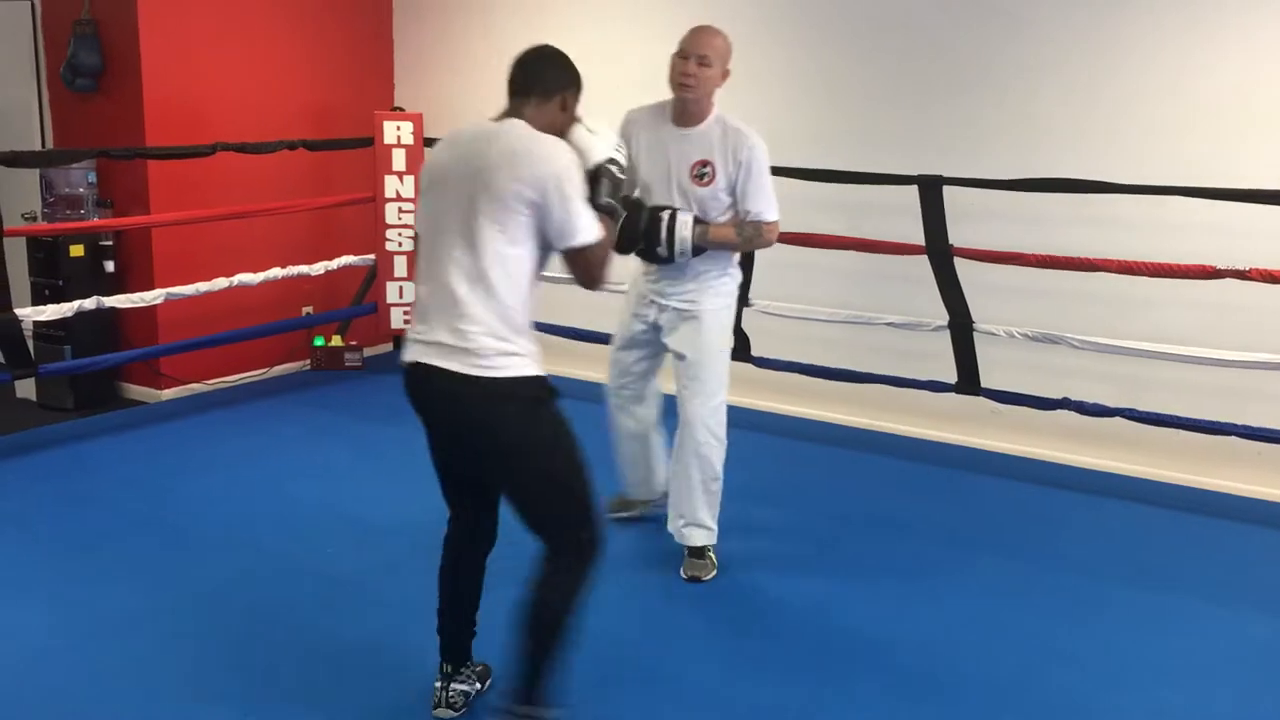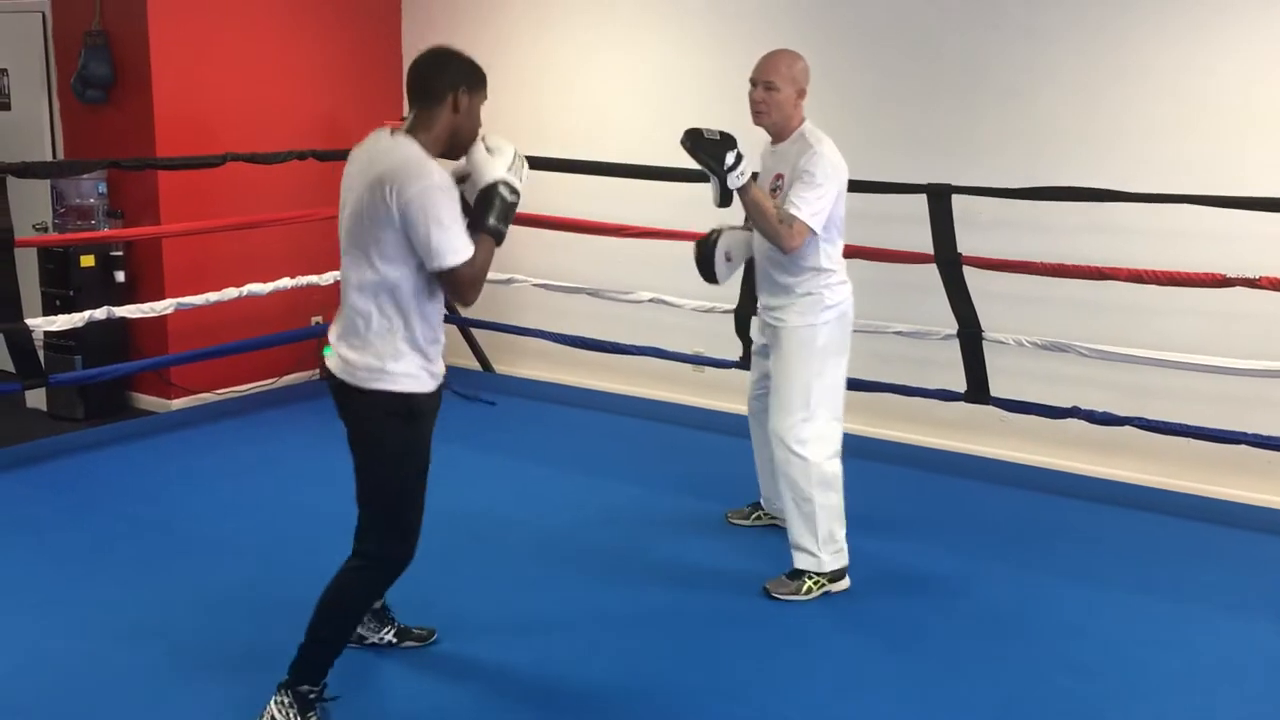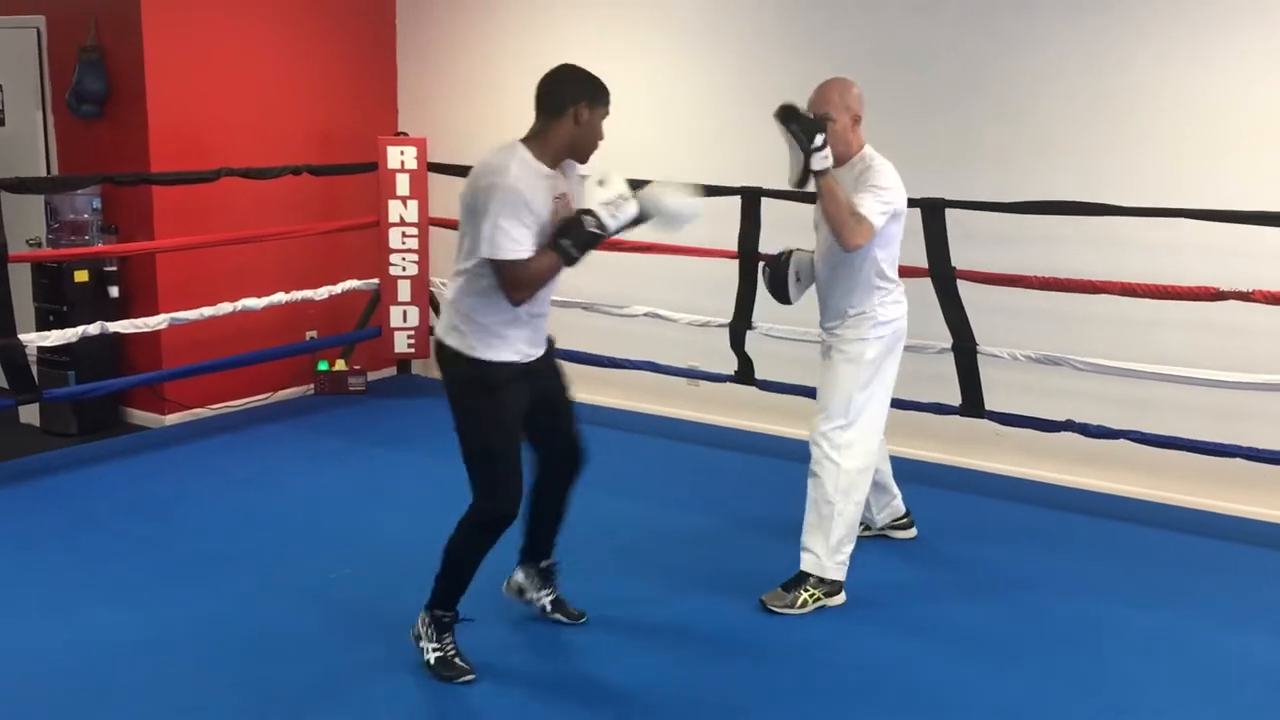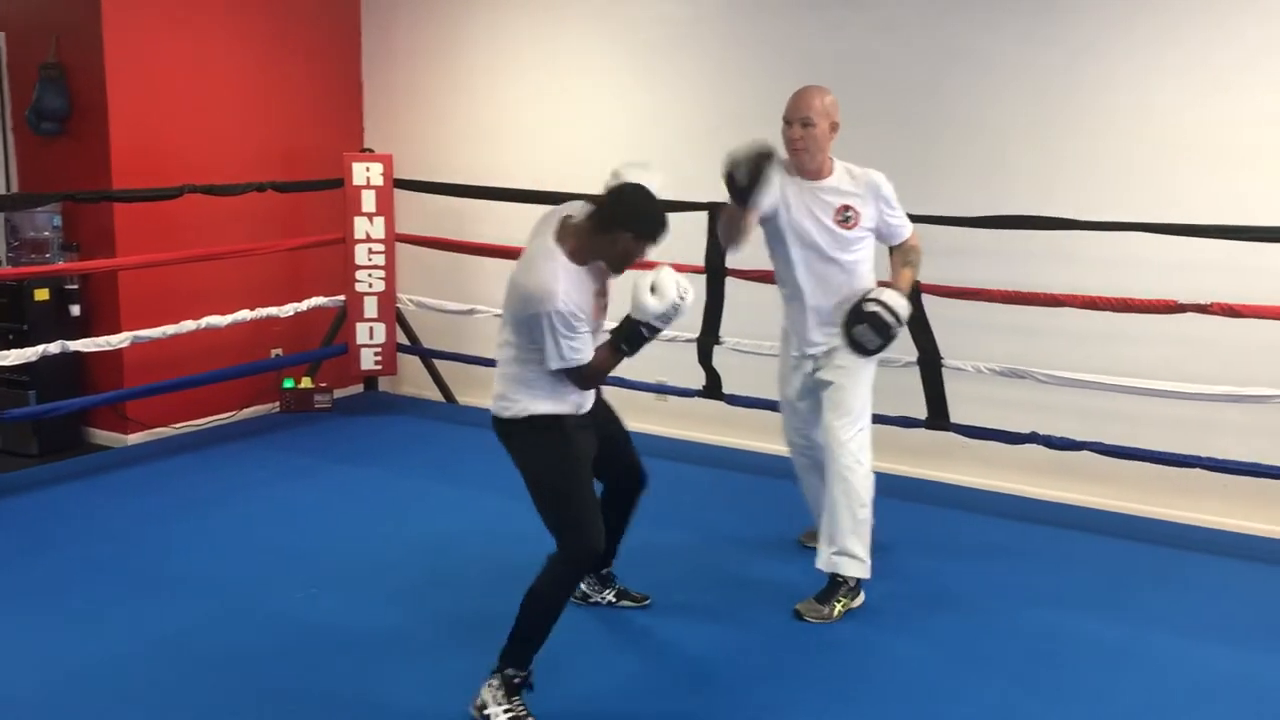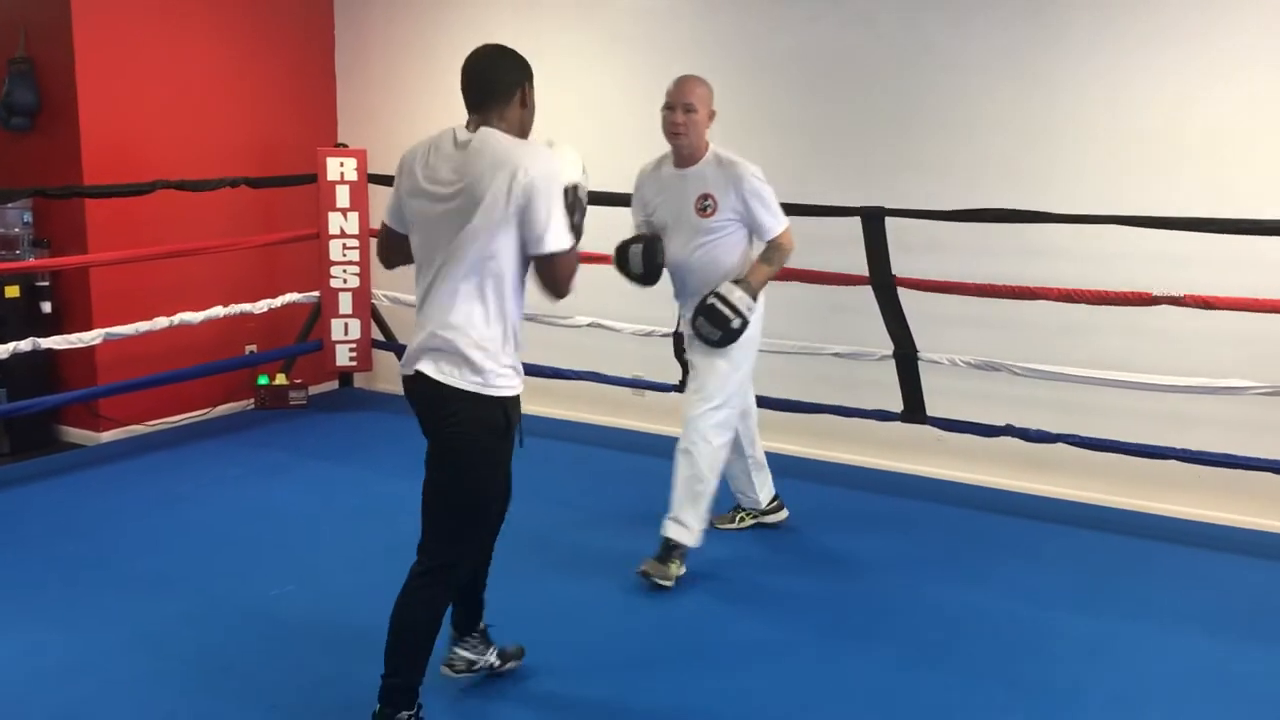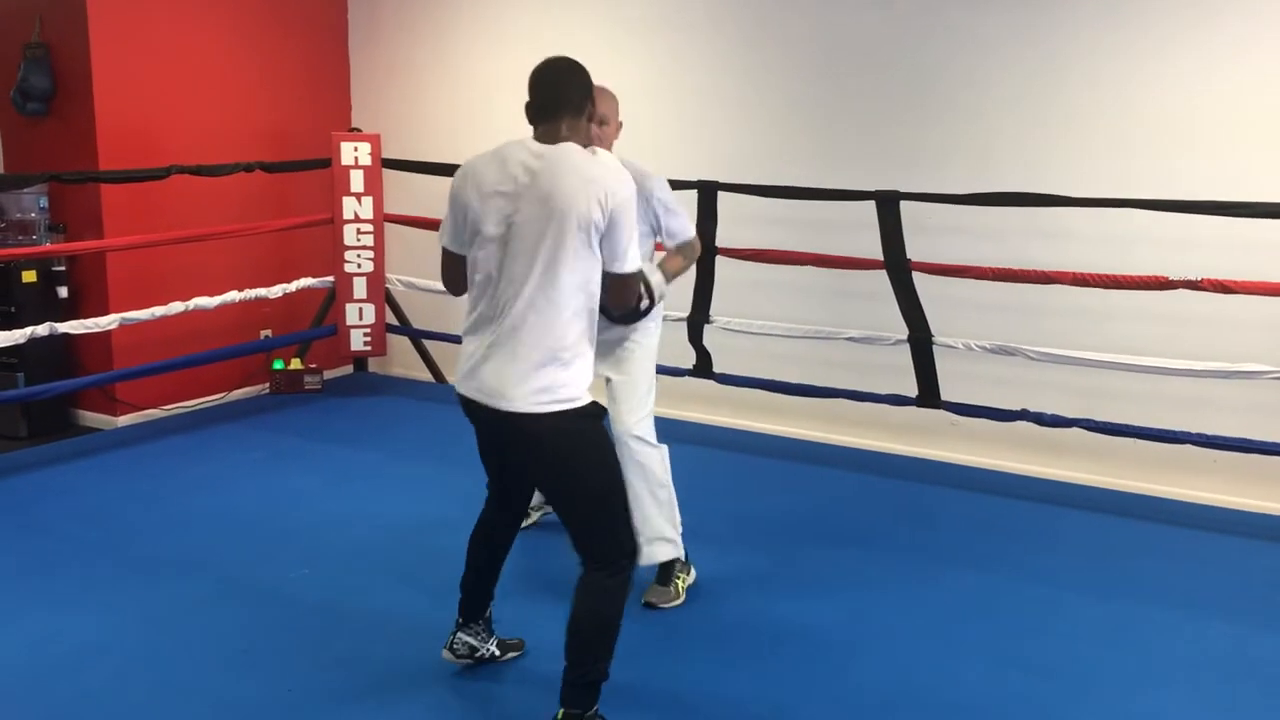
dt=0.7s
person 1, frame 1
left shoulder: (449, 151)
right shoulder: (550, 159)
right elbow: (592, 271)
right wrist: (602, 187)
left hip: (425, 364)
right hip: (494, 376)
left knee: (472, 522)
right knee: (574, 540)
person 1, frame 2
left shoulder: (374, 150)
right shoulder: (423, 178)
right elbow: (464, 286)
left wrist: (462, 193)
right wrist: (496, 202)
left hip: (379, 367)
right hip: (389, 382)
left knee: (394, 511)
right knee: (384, 546)
left ankle: (366, 616)
person 1, frame 3
left shoulder: (560, 170)
right shoulder: (504, 178)
left elbow: (564, 235)
right elbow: (517, 284)
left wrist: (659, 202)
right wrist: (586, 228)
left hip: (528, 349)
right hip: (479, 358)
left knee: (565, 457)
right knee: (498, 498)
left ankle: (534, 574)
right ankle: (436, 621)
person 1, frame 4
left shoulder: (571, 217)
right shoulder: (552, 290)
left elbow: (597, 273)
right elbow: (582, 375)
right wrist: (640, 325)
left hip: (572, 402)
right hip: (537, 415)
left knee: (628, 477)
right knee: (579, 541)
left ankle: (596, 581)
person 1, frame 5
left shoulder: (419, 157)
right shoulder: (526, 164)
left elbow: (389, 252)
right elbow: (558, 280)
right wrist: (567, 207)
left hip: (428, 370)
right hip: (477, 382)
left knee: (484, 508)
right knee: (446, 550)
left ankle: (470, 641)
person 1, frame 6
left shoulder: (476, 172)
right shoulder: (606, 178)
left elbow: (454, 276)
right elbow: (621, 299)
right wrist: (649, 281)
left hip: (479, 385)
right hip: (552, 399)
left knee: (506, 500)
right knee: (610, 556)
left ankle: (471, 630)
person 2, frame 1
left shoulder: (741, 144)
right shoulder: (638, 123)
left elbow: (766, 231)
right elbow: (621, 190)
left wrist: (693, 233)
left hip: (705, 296)
right hip: (650, 285)
left knee: (699, 414)
right knee: (625, 391)
left ankle: (697, 537)
right ankle: (647, 489)
person 2, frame 2
left shoulder: (817, 155)
right shoulder: (770, 148)
left elbow: (791, 237)
left wrist: (736, 178)
right wrist: (736, 243)
left hip: (815, 309)
right hip: (779, 306)
left knee: (799, 430)
right knee: (764, 406)
left ankle: (825, 563)
right ankle: (778, 503)
person 2, frame 3
left shoulder: (876, 175)
right shoulder: (833, 170)
left elbow: (854, 237)
left wrist: (817, 167)
right wrist: (806, 264)
left hip: (870, 326)
right hip: (842, 324)
left knee: (834, 439)
right knee: (856, 429)
left ankle: (821, 575)
right ankle: (888, 513)
person 2, frame 4
left shoulder: (868, 186)
right shoulder: (773, 184)
left elbow: (906, 245)
right elbow: (730, 239)
left wrist: (892, 297)
right wrist: (739, 202)
left hip: (853, 340)
right hip: (798, 341)
left knee: (845, 448)
right knee: (803, 439)
left ankle: (848, 574)
right ankle: (832, 523)
person 2, frame 5
left shoulder: (739, 176)
right shoulder: (650, 177)
left elbow: (781, 243)
right elbow: (647, 238)
left wrist: (744, 292)
right wrist: (637, 257)
left hip: (731, 319)
right hip: (694, 318)
left knee: (700, 423)
right knee: (731, 417)
left ankle: (677, 543)
right ankle: (763, 502)
person 2, frame 6
left shoulder: (644, 186)
left elbow: (689, 245)
left hip: (628, 329)
left knee: (632, 431)
left ankle: (670, 559)
right ankle: (541, 495)
